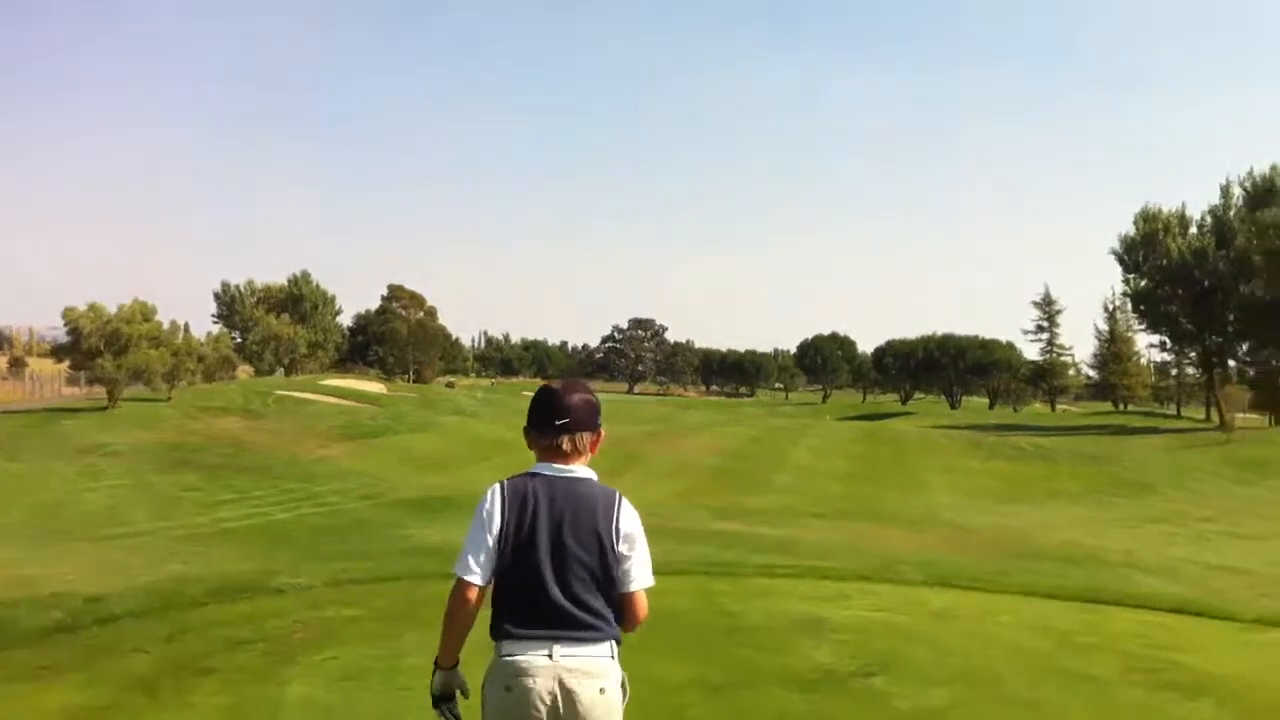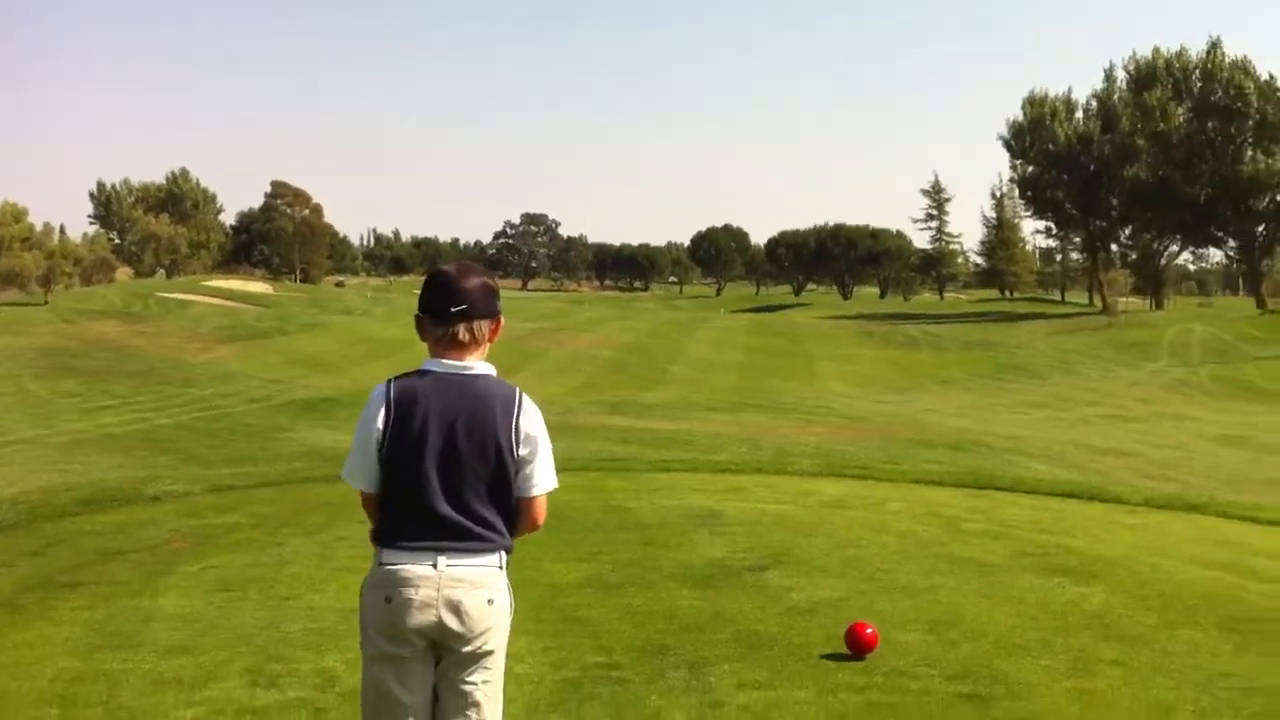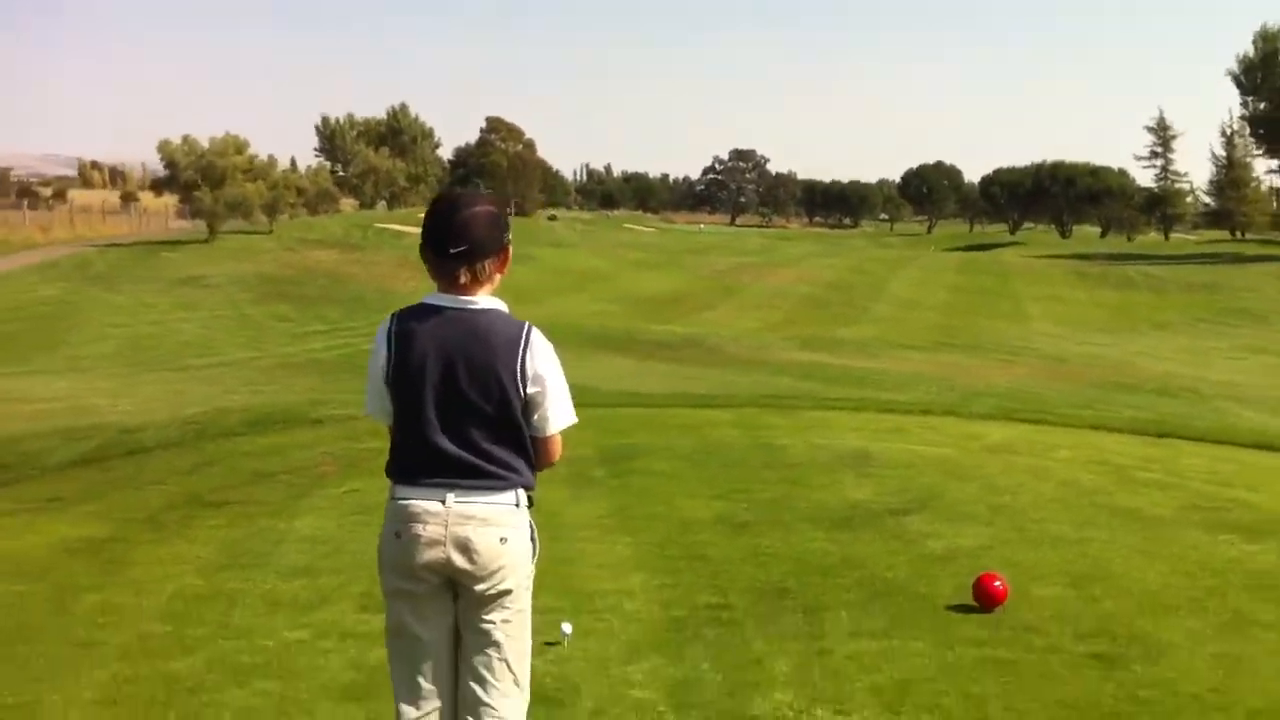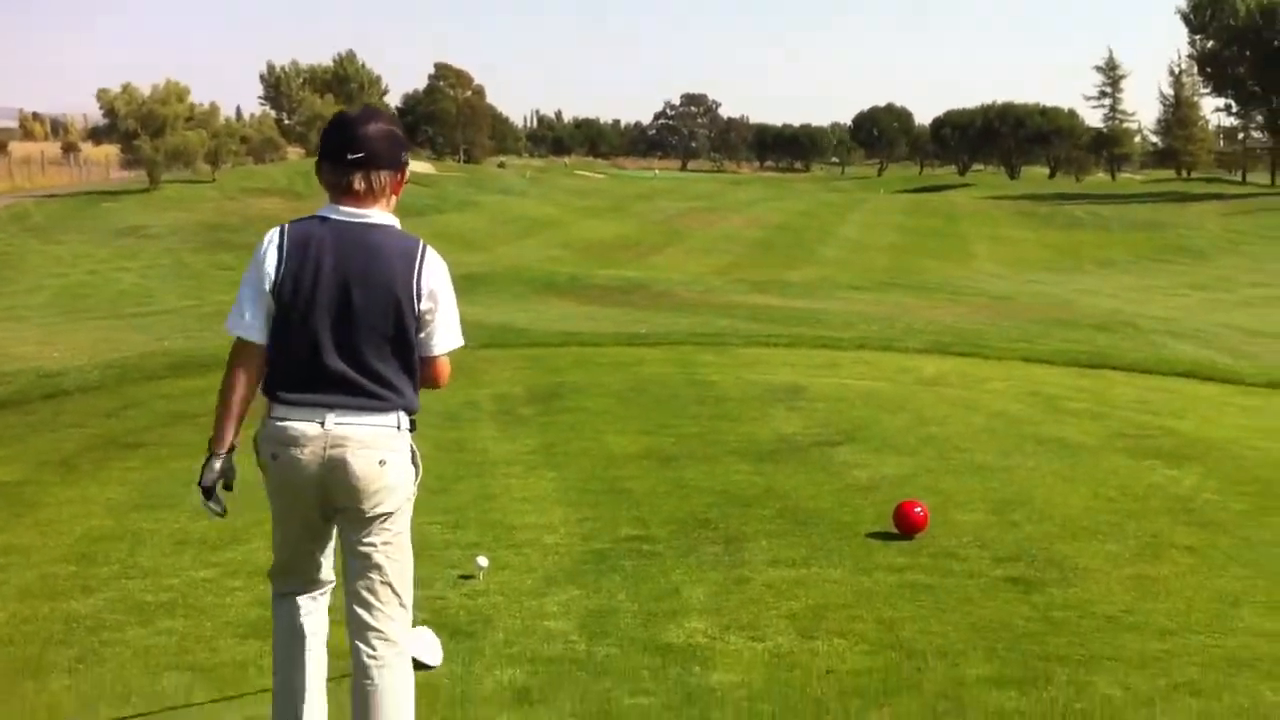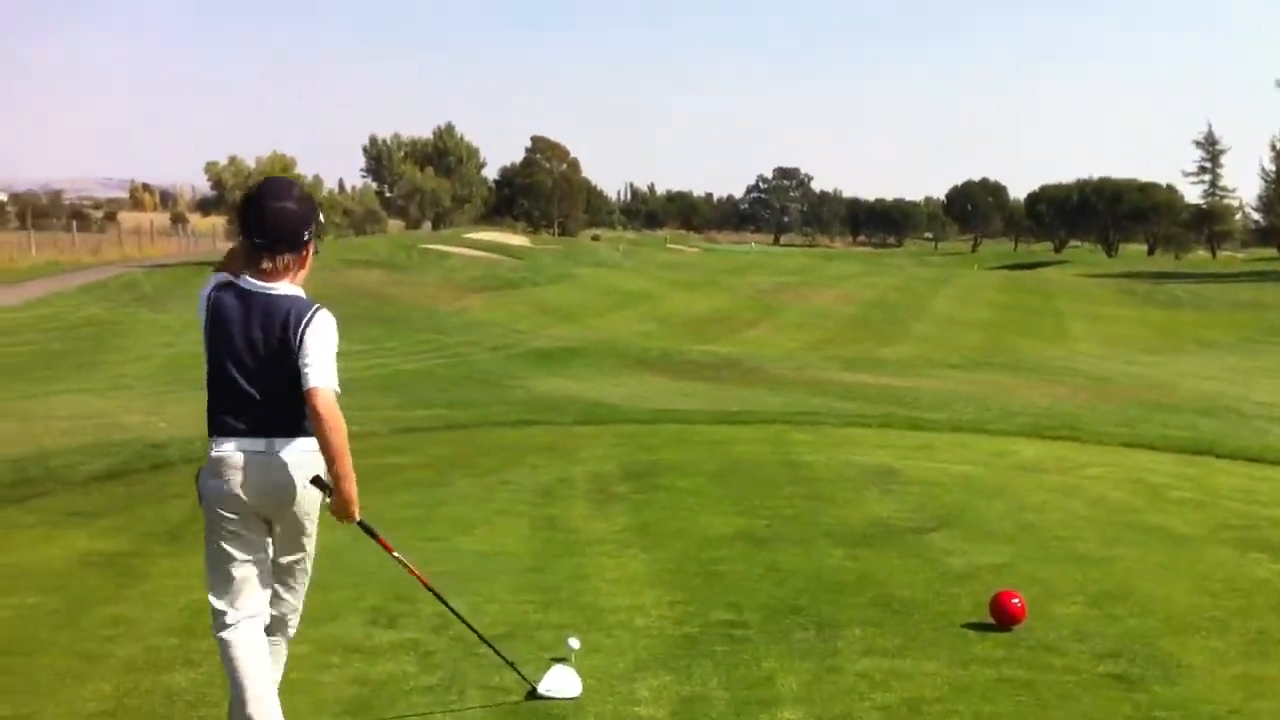
dt=1s
person 1, frame 1
left shoulder: (501, 498)
right shoulder: (617, 508)
left elbow: (468, 595)
right elbow: (636, 610)
left wrist: (446, 666)
left hip: (518, 669)
right hip: (594, 672)
person 1, frame 2
left shoulder: (388, 398)
right shoulder: (517, 407)
left elbow: (371, 500)
right elbow: (533, 515)
left hip: (399, 582)
right hip: (480, 584)
person 1, frame 3
left shoulder: (395, 333)
right shoulder: (526, 342)
left elbow: (393, 426)
right elbow: (549, 451)
left hip: (413, 518)
right hip: (496, 523)
person 1, frame 4
left shoulder: (280, 246)
right shoulder: (420, 260)
left elbow: (248, 357)
right elbow: (437, 372)
left wrist: (221, 449)
left hip: (290, 435)
right hip: (376, 443)
left knee: (297, 590)
right knee: (379, 621)
person 1, frame 5
left shoulder: (218, 302)
right shoulder: (314, 320)
left elbow: (226, 268)
right elbow: (322, 405)
left wrist: (258, 230)
right wrist: (345, 483)
left hip: (230, 467)
right hip: (296, 466)
left knee: (236, 610)
right knee: (282, 602)
